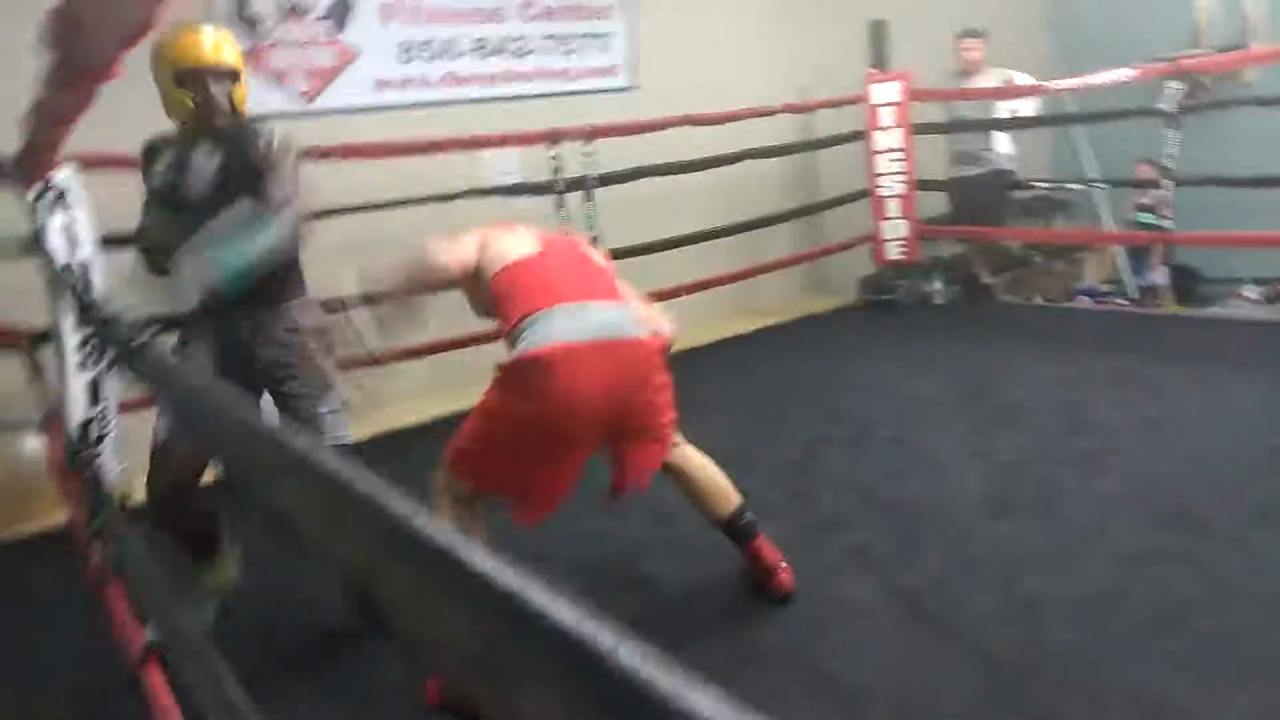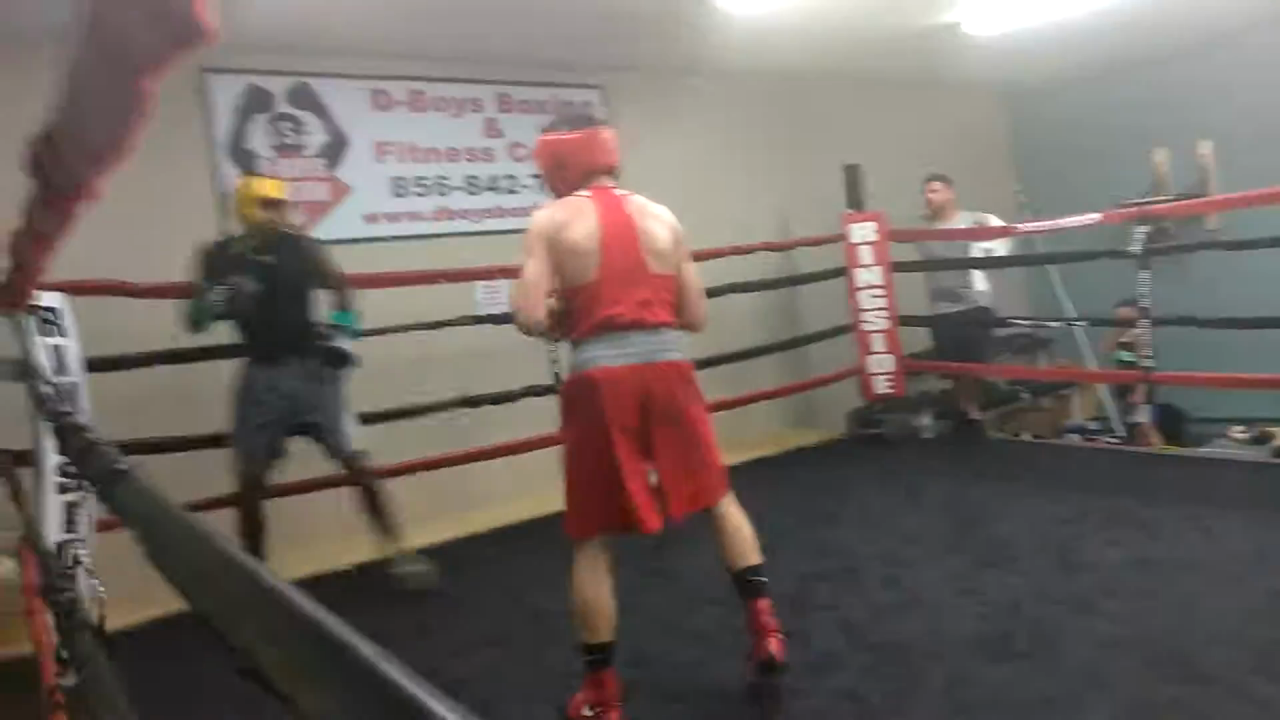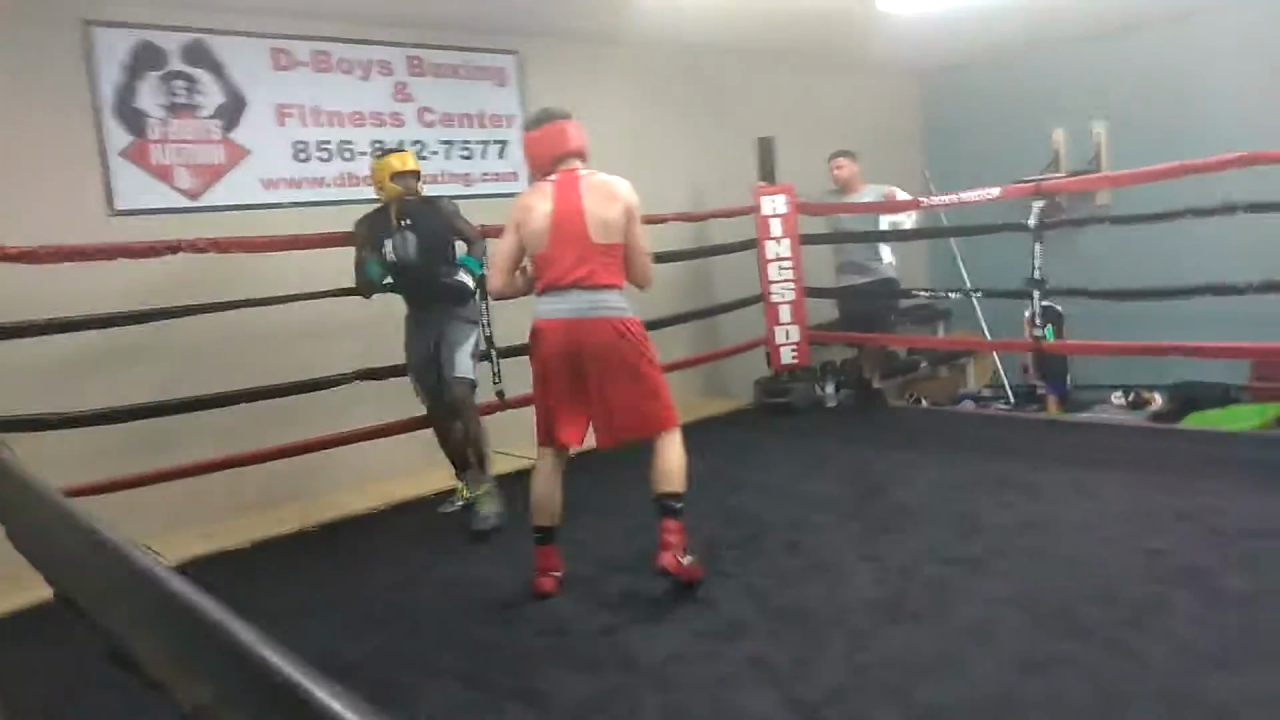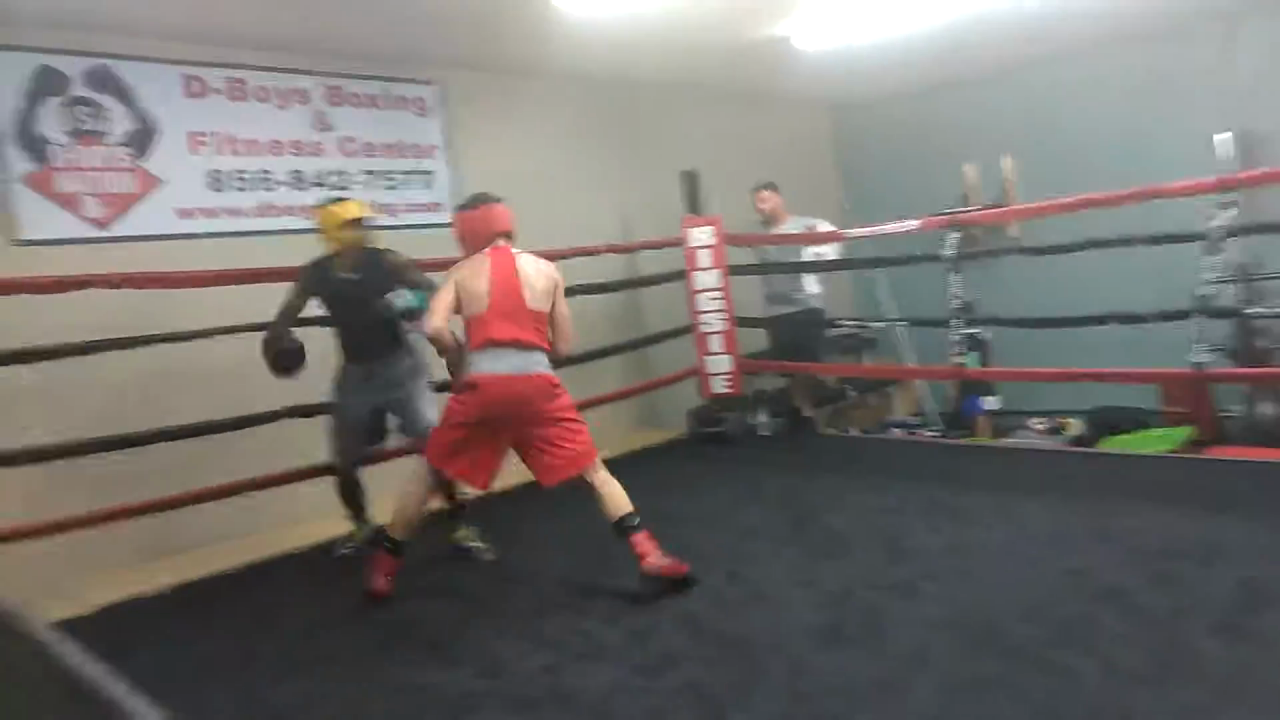
dt=1s
person 1, frame 1
left shoulder: (483, 242)
right shoulder: (583, 251)
left elbow: (444, 262)
right elbow: (662, 331)
left wrist: (387, 291)
left hip: (556, 367)
right hip: (632, 354)
left knee: (454, 492)
right knee: (668, 449)
right ankle: (765, 564)
person 1, frame 2
left shoulder: (551, 222)
right shoulder: (660, 216)
left elbow: (531, 317)
right elbow: (696, 315)
left wrist: (570, 311)
left hip: (600, 381)
right hip: (667, 371)
left knee: (592, 539)
right knee: (717, 496)
right ankle: (764, 622)
person 1, frame 3
left shoulder: (525, 205)
right shoulder: (618, 191)
left elbow: (499, 285)
right elbow: (642, 276)
left hip: (552, 328)
right hip: (611, 323)
left knee: (552, 448)
right knee: (664, 432)
left ankle: (546, 565)
right ankle: (672, 540)
person 1, frame 4
left shoulder: (462, 273)
right shoulder: (546, 270)
left elbow: (434, 328)
right elbow: (564, 346)
left wrist: (458, 358)
left hip: (484, 385)
right hip: (536, 383)
left knee: (433, 472)
right knee: (593, 470)
left ankle: (384, 569)
right ankle: (650, 554)
person 2, frame 1
left shoulder: (266, 148)
right shoulder: (168, 156)
left elbow: (283, 215)
right elbow: (159, 260)
left wrist: (220, 256)
right wrist: (170, 201)
left hip: (281, 321)
right hip: (215, 329)
right knee: (170, 483)
right ankle: (215, 565)
person 2, frame 2
left shoulder: (303, 250)
right shoulder: (217, 256)
left elbow: (342, 288)
right elbow: (193, 319)
left wrist: (342, 327)
right wrist: (214, 301)
left hip: (309, 368)
right hip: (261, 376)
left knee: (354, 464)
right knee: (251, 486)
left ankle: (397, 548)
person 2, frame 3
left shoulder: (439, 209)
right shoulder: (369, 226)
left elbow: (476, 243)
right elbow: (364, 287)
left wrist: (470, 270)
right wrist: (382, 260)
left hip: (455, 310)
right hip: (419, 318)
left knee: (461, 397)
right knee: (439, 410)
left ankle: (484, 488)
right ankle: (468, 480)
person 2, frame 4
left shoulder: (389, 262)
right shoulder: (316, 274)
left elbow: (431, 289)
right elbow: (284, 319)
left wrist: (411, 301)
right wrist: (276, 339)
left hip: (400, 364)
right hip: (357, 371)
right knee: (347, 460)
left ankle: (462, 528)
right ankle: (362, 526)
person 3, frame 1
left shoulder: (1005, 79)
right shoulder: (951, 83)
left elbow: (1028, 110)
left wrist: (1016, 96)
left hip: (995, 168)
right hip: (961, 171)
left knee: (993, 228)
left ankle: (992, 277)
right ankle: (980, 278)
person 3, frame 2
left shoulder: (976, 221)
left elbow: (1000, 246)
left hip: (973, 306)
right hip: (941, 310)
left knee: (973, 365)
left ankle: (973, 414)
right ankle: (966, 413)
person 3, frame 3
left shoulder: (882, 193)
right shoulder: (830, 200)
left elbow: (906, 221)
left hip: (880, 278)
right hip: (848, 283)
left knee: (880, 336)
left ankle: (877, 381)
right ankle: (871, 382)
person 3, frame 4
left shoulder: (806, 226)
left elbow: (830, 253)
left hip: (807, 307)
right hip: (776, 311)
left knee: (810, 364)
left ankle: (814, 411)
right ankle: (804, 412)
